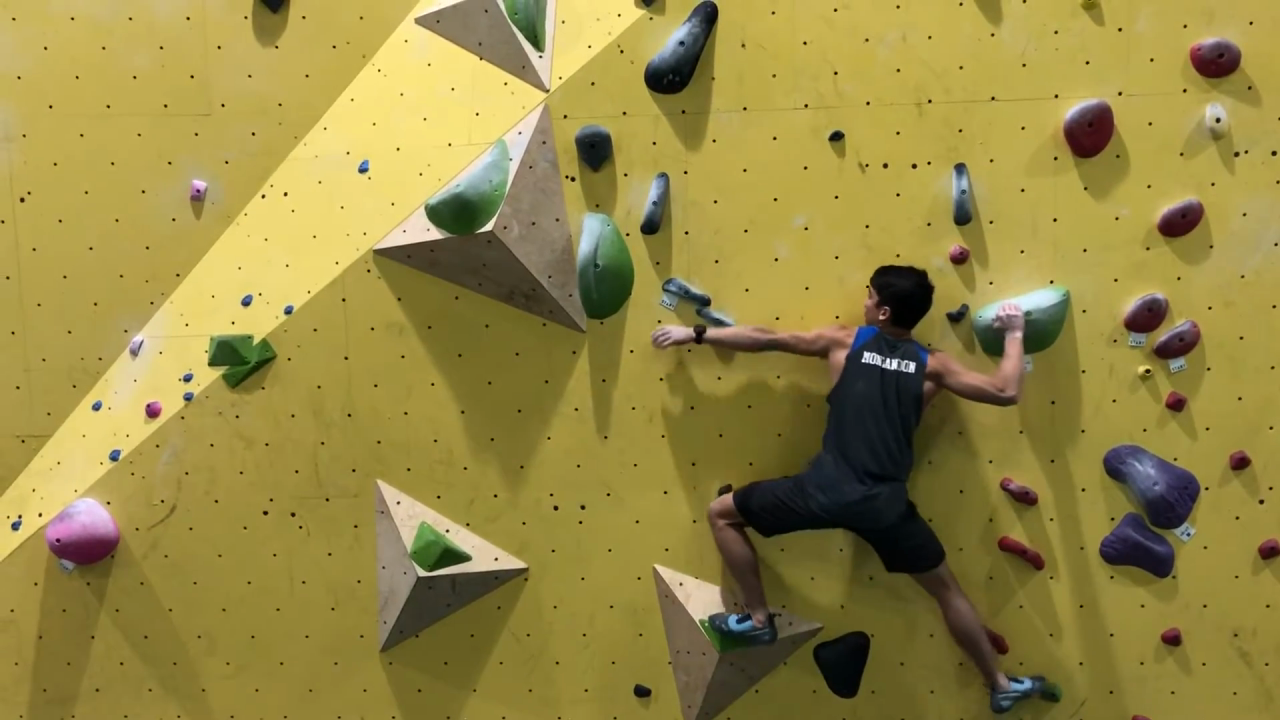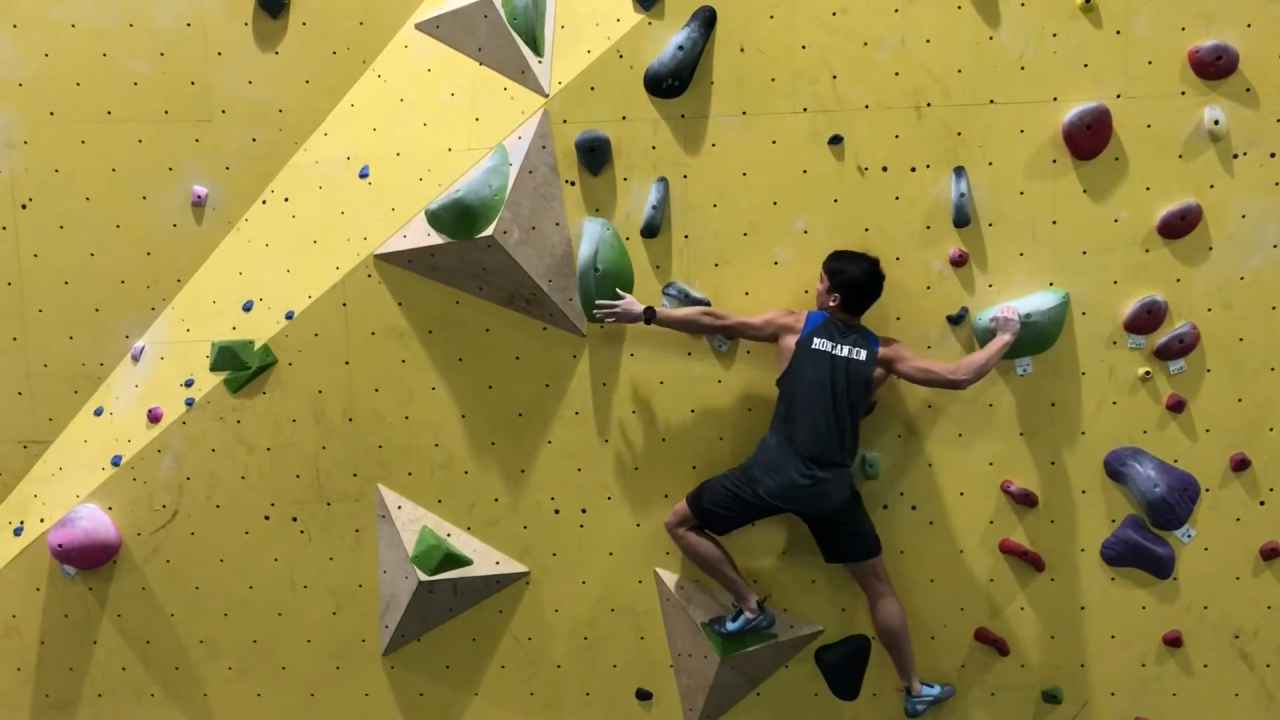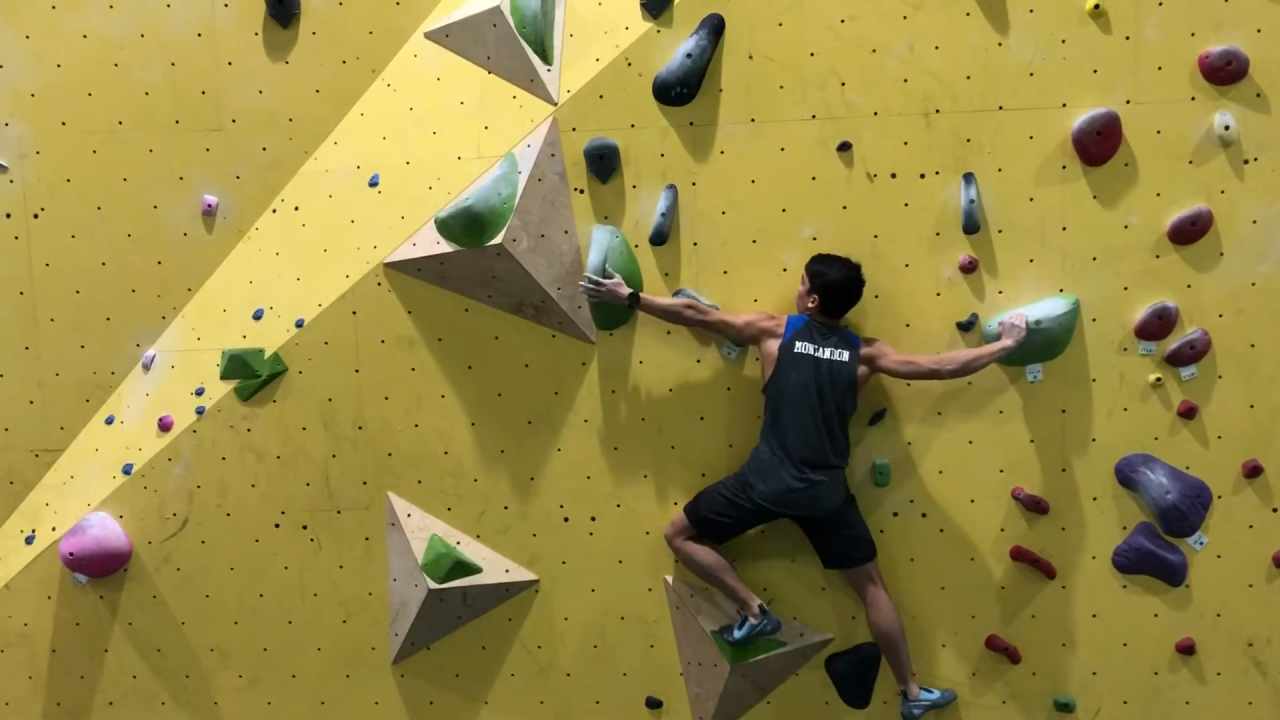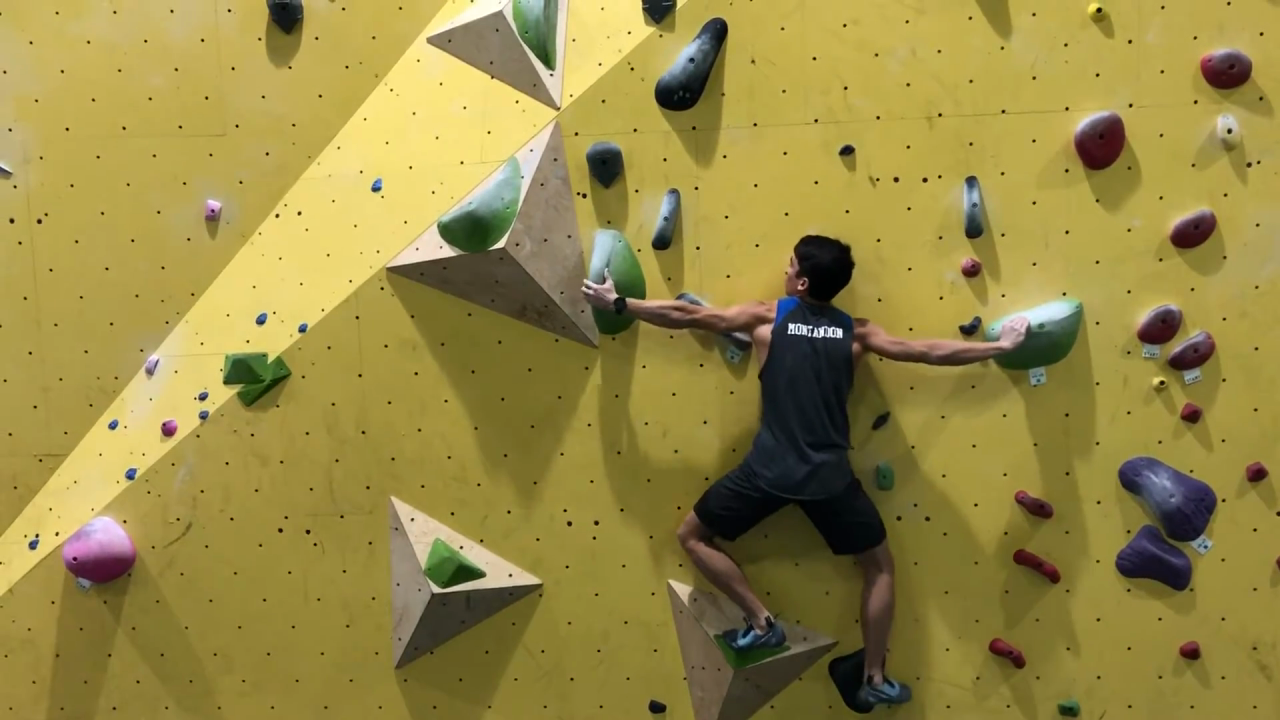
dt=0.7s
person 1, frame 1
left shoulder: (844, 342)
right shoulder: (932, 365)
left elbow: (764, 339)
right elbow: (1005, 392)
left wrist: (694, 334)
right wrist: (1013, 334)
left hip: (826, 489)
right hip: (884, 503)
left knee: (722, 514)
right knee: (948, 591)
left ankle: (755, 618)
right ankle: (1000, 685)
person 1, frame 2
left shoulder: (795, 326)
right shoulder: (883, 352)
left elbow: (714, 320)
right elbow: (958, 376)
left wrist: (644, 313)
right wrist: (1004, 337)
left hip: (771, 474)
right hip: (831, 488)
left knee: (680, 523)
right knee: (878, 587)
left ankle: (750, 608)
person 1, frame 3
left shoulder: (775, 331)
right shoulder: (864, 352)
left elbow: (695, 313)
right elbow: (939, 367)
left wrist: (628, 297)
right wrist: (1004, 344)
left hip: (765, 481)
right hip: (825, 492)
left knee: (679, 535)
right knee: (873, 589)
left ankle: (754, 612)
person 1, frame 4
left shoulder: (766, 317)
right shoulder: (855, 331)
left elbow: (685, 315)
right elbow: (930, 352)
left wrist: (617, 303)
right wrist: (1002, 345)
left hip: (769, 470)
right hip: (830, 476)
left knee: (692, 537)
right knee: (880, 568)
left ankle: (760, 622)
right ankle: (875, 680)
